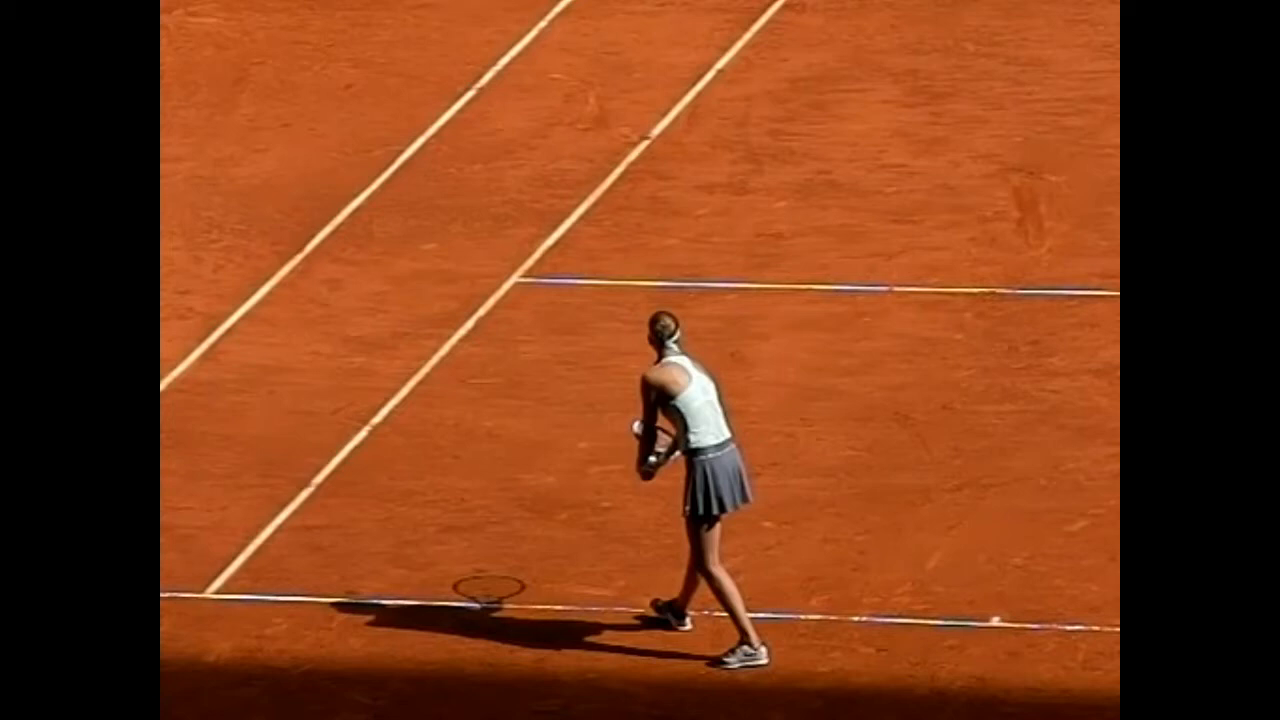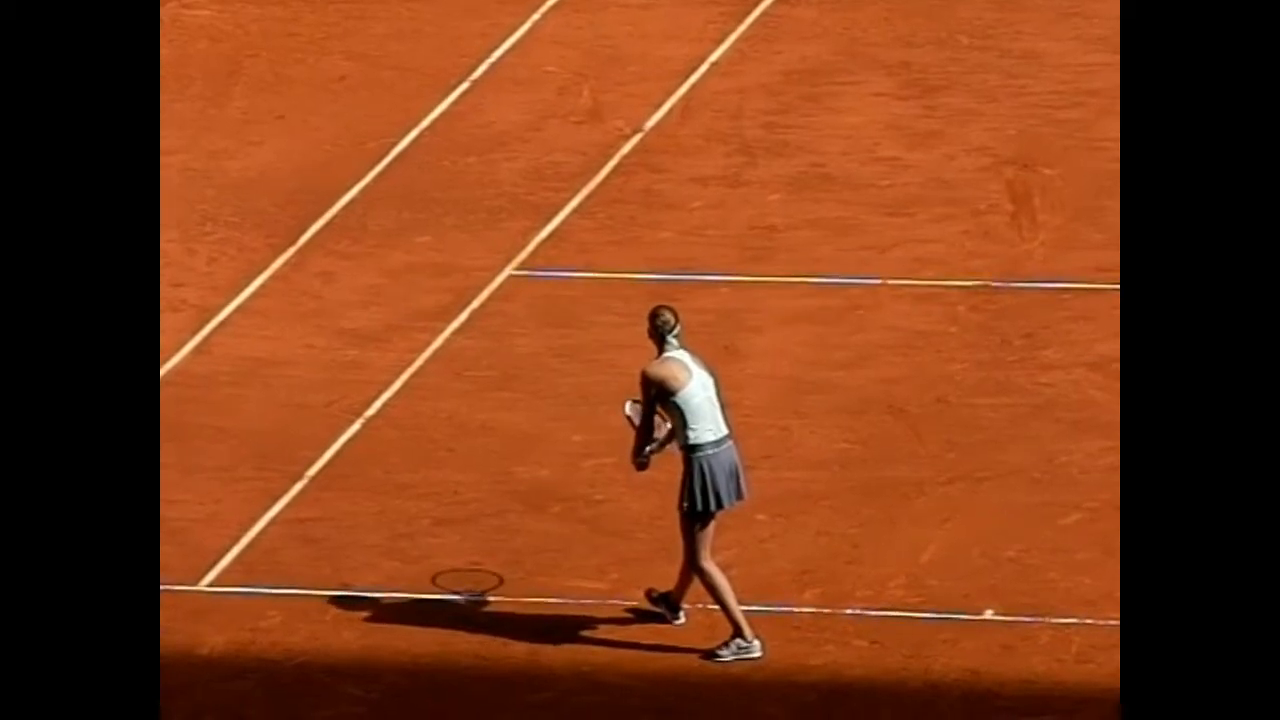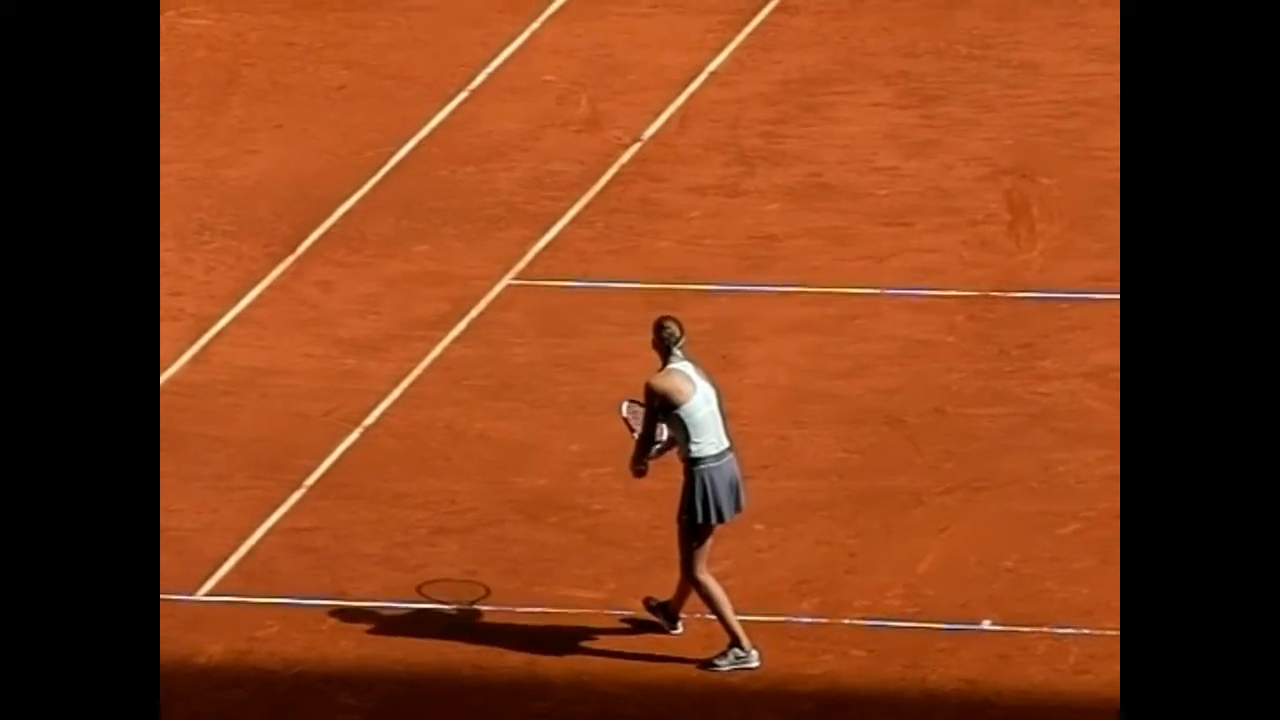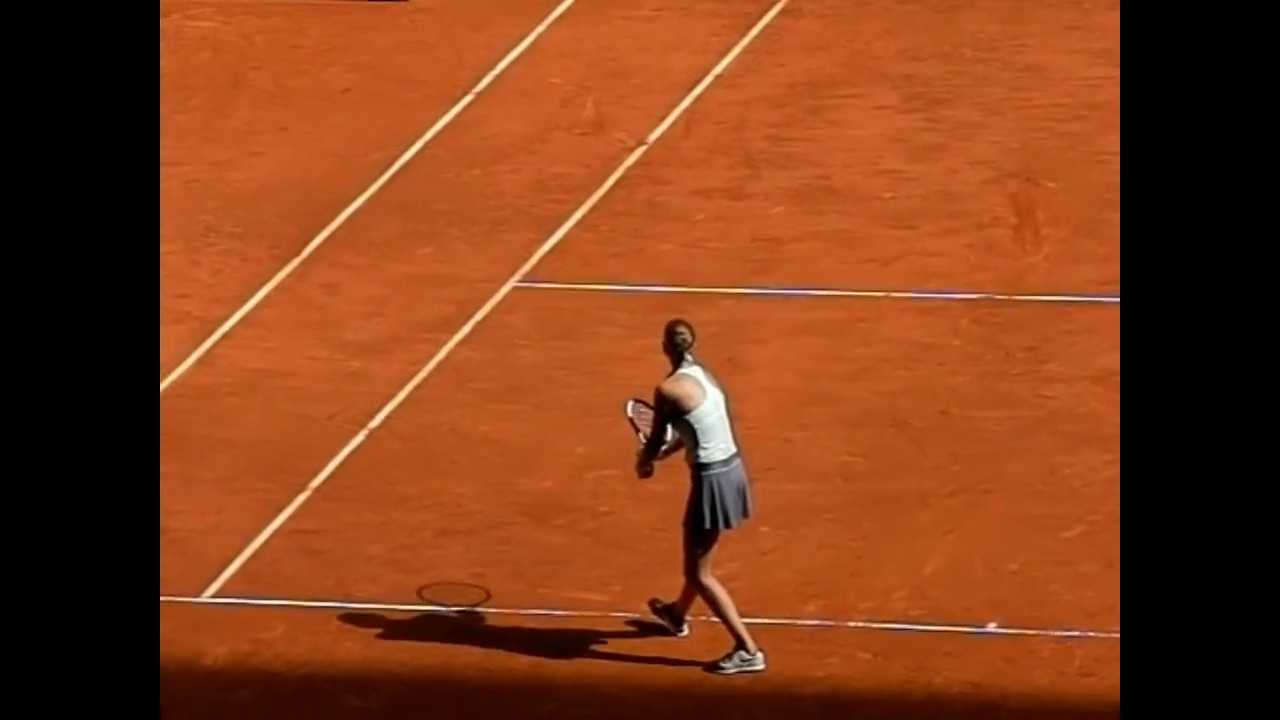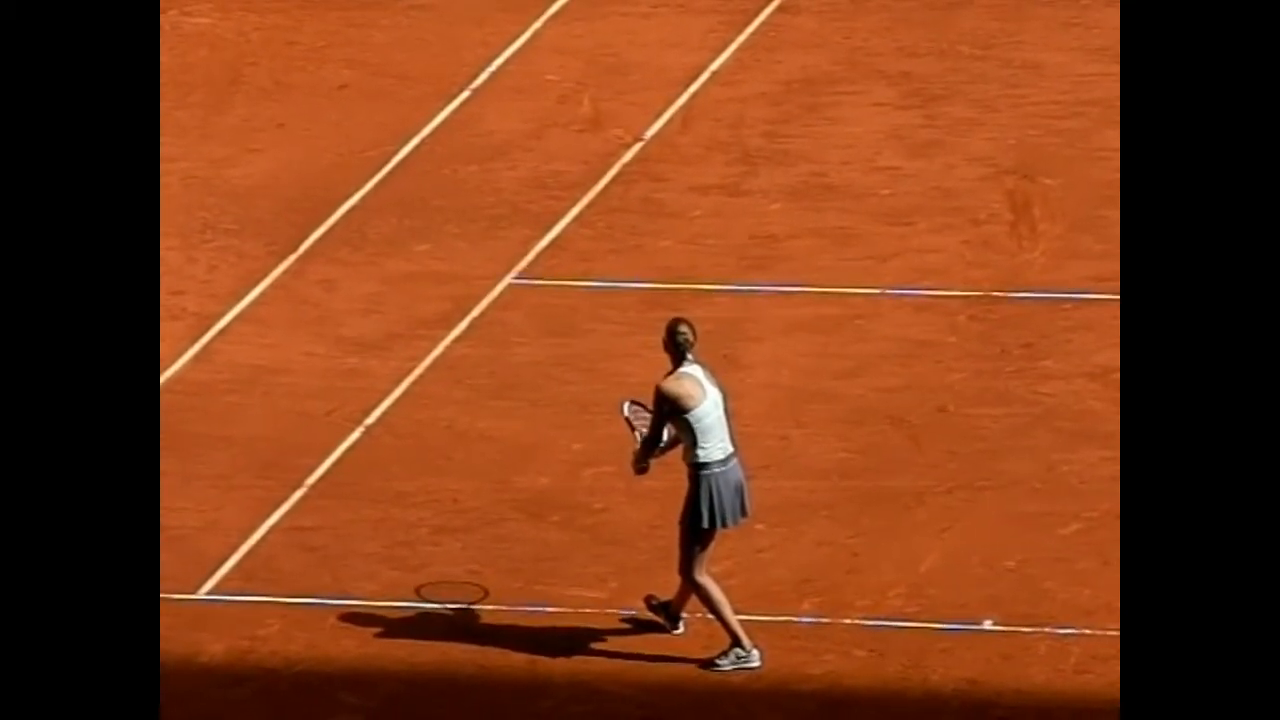
dt=1s
person 1, frame 1
left shoulder: (654, 376)
right shoulder: (694, 366)
left elbow: (649, 429)
left wrist: (642, 464)
right wrist: (664, 458)
left hip: (707, 466)
right hip: (727, 456)
left knee: (708, 563)
right knee: (699, 545)
left ankle: (752, 645)
right ankle: (679, 609)
person 1, frame 2
left shoulder: (654, 371)
right shoulder: (693, 360)
left elbow: (646, 425)
left wrist: (638, 456)
right wrist: (658, 447)
left hip: (704, 462)
right hip: (724, 452)
left knee: (699, 559)
right knee: (693, 539)
left ankle: (745, 638)
right ankle: (674, 602)
person 1, frame 3
left shoulder: (658, 384)
right shoulder: (696, 371)
left elbow: (646, 438)
left wrist: (637, 463)
right wrist: (658, 453)
left hip: (705, 474)
right hip: (724, 464)
left knee: (695, 571)
right knee: (692, 552)
left ankle: (743, 648)
right ankle: (672, 611)
person 1, frame 4
left shoulder: (668, 388)
right shoulder: (705, 375)
left elbow: (655, 442)
left wrist: (643, 463)
right wrist: (663, 454)
left hip: (712, 480)
right hip: (731, 470)
left knee: (699, 574)
right knee: (698, 555)
left ankle: (749, 651)
right ankle: (678, 614)
person 1, frame 5
left shoulder: (668, 386)
right shoulder: (703, 373)
left elbow: (653, 439)
left wrist: (639, 459)
right wrist: (658, 452)
left hip: (710, 479)
right hip: (728, 469)
left knee: (694, 572)
right knee: (695, 554)
left ankle: (744, 648)
right ankle: (674, 612)
